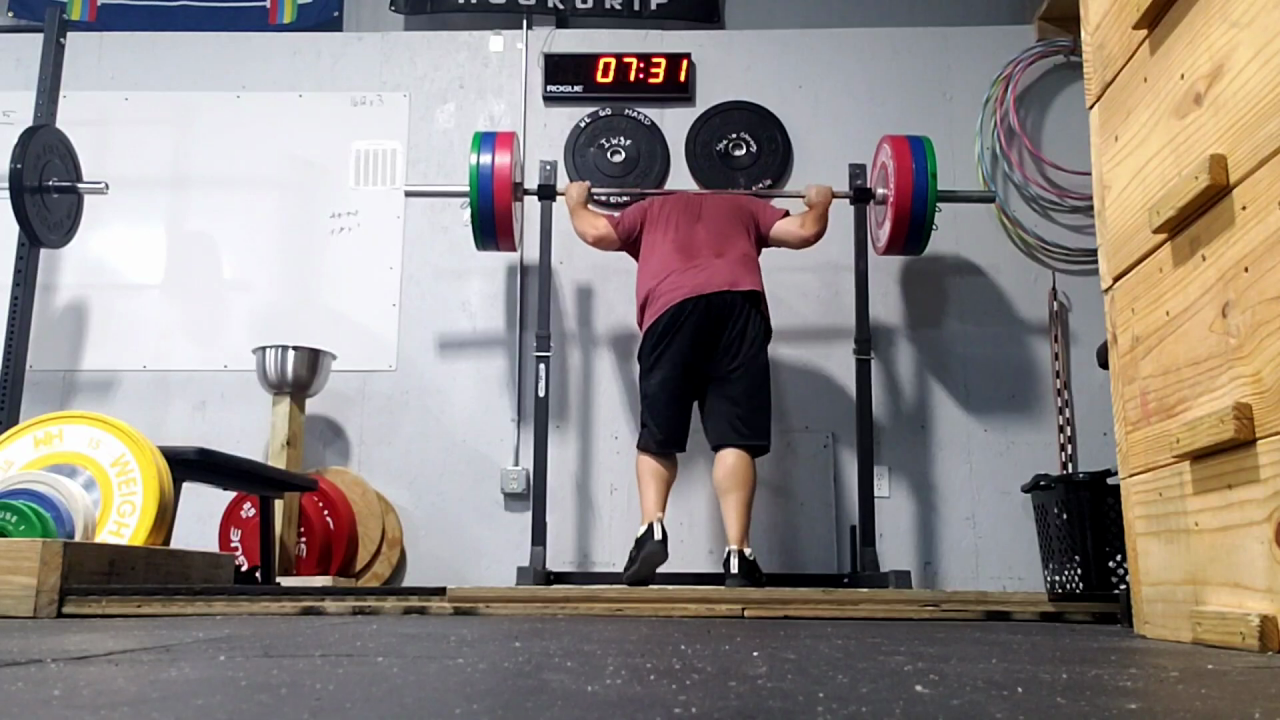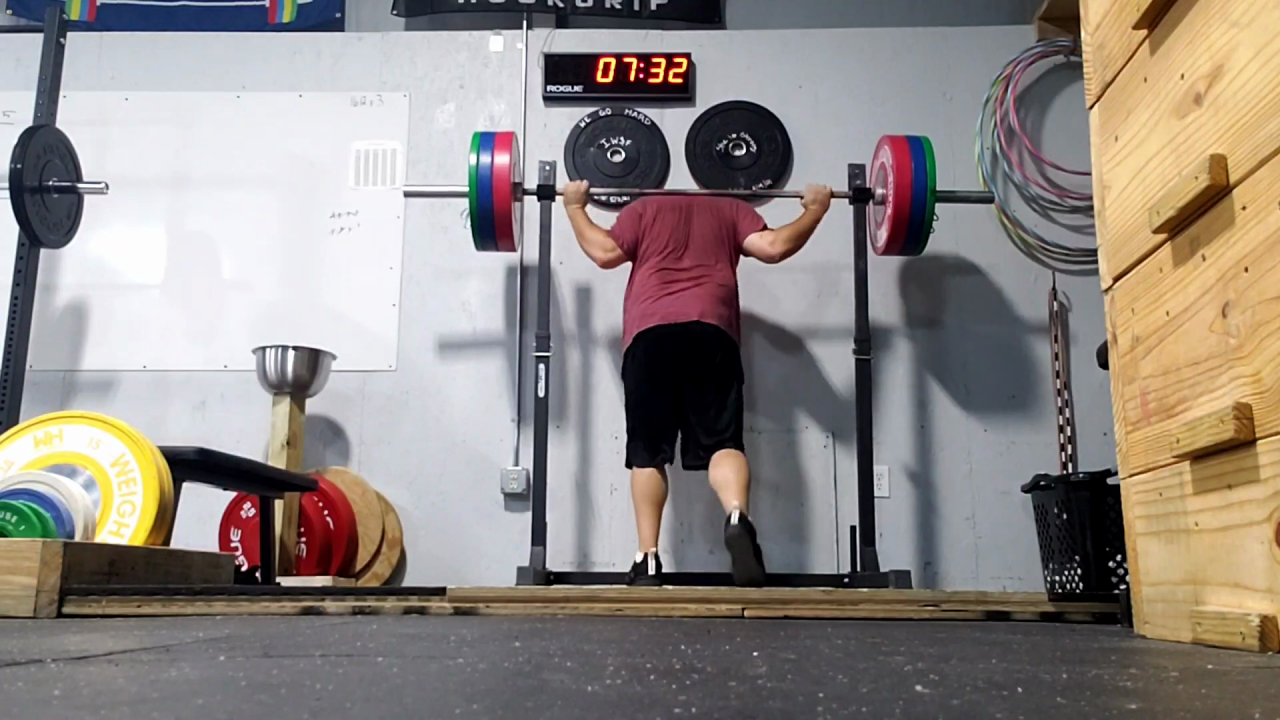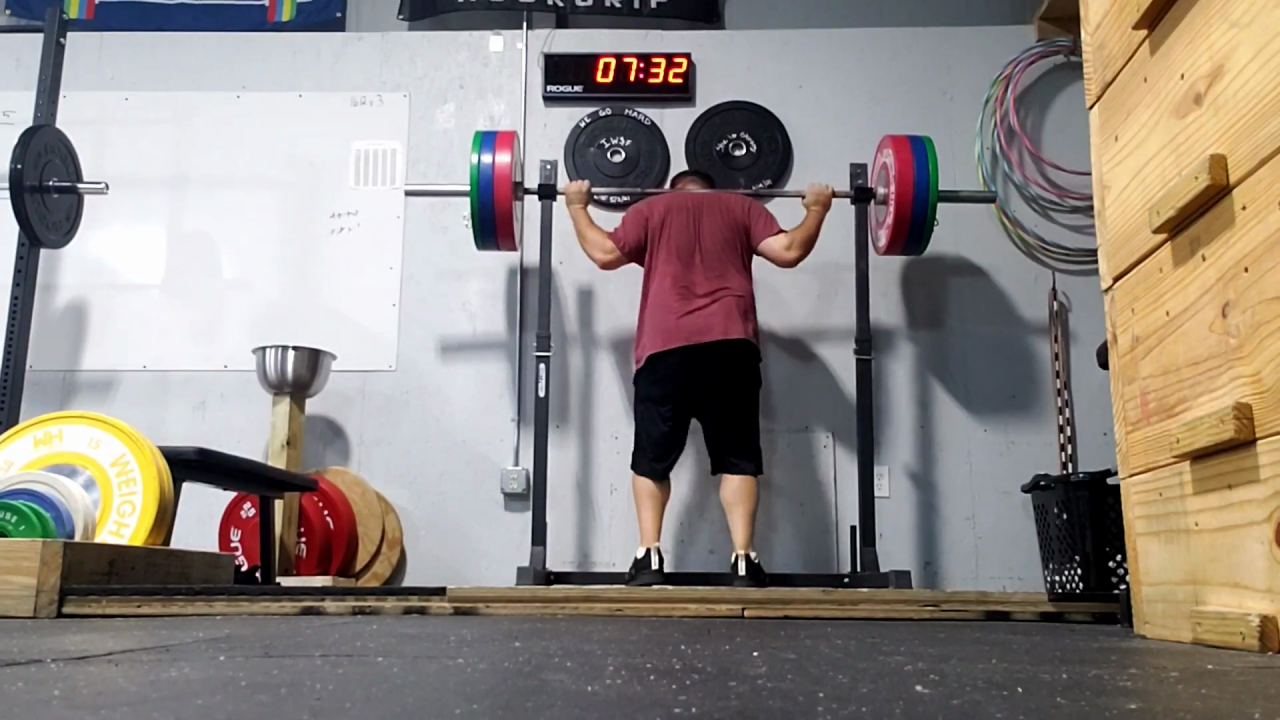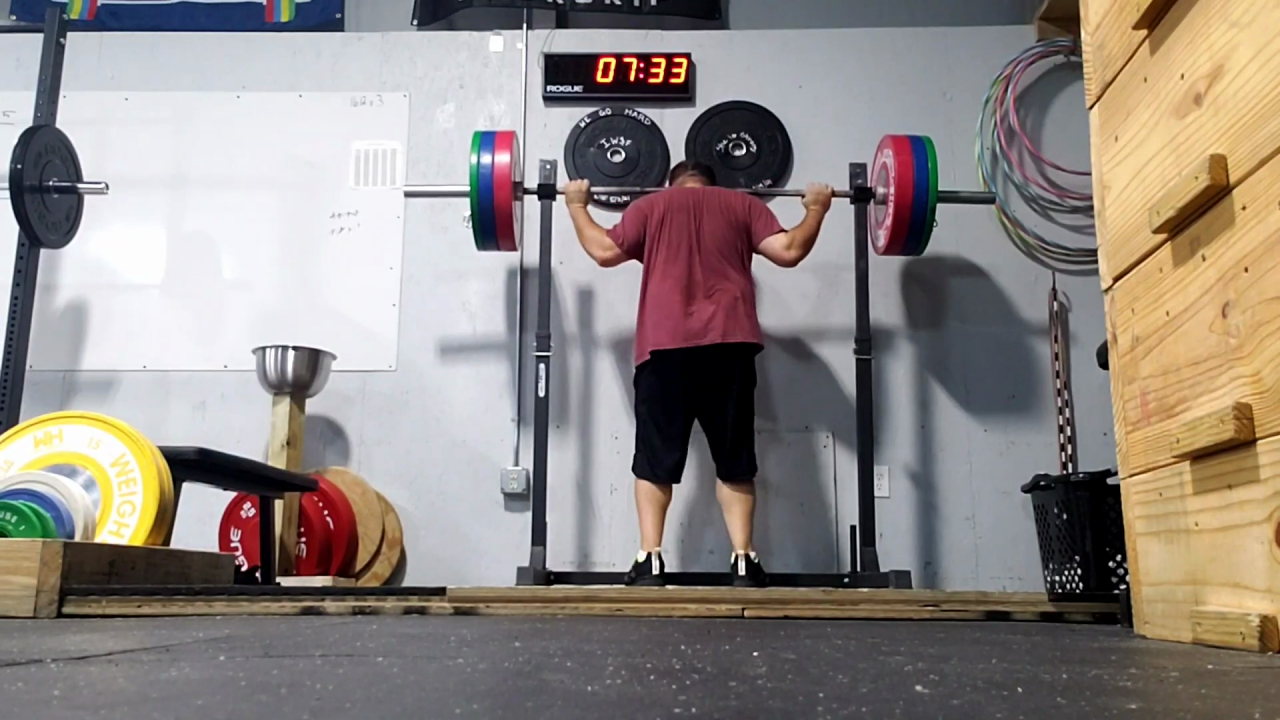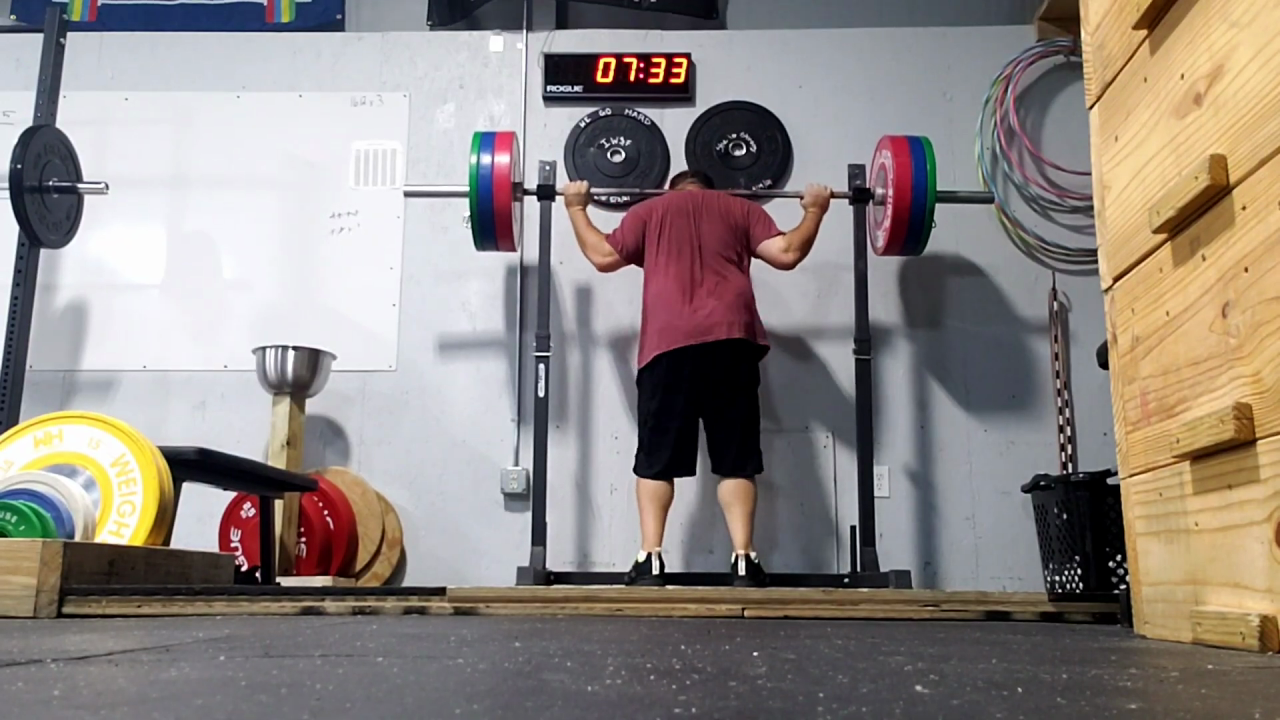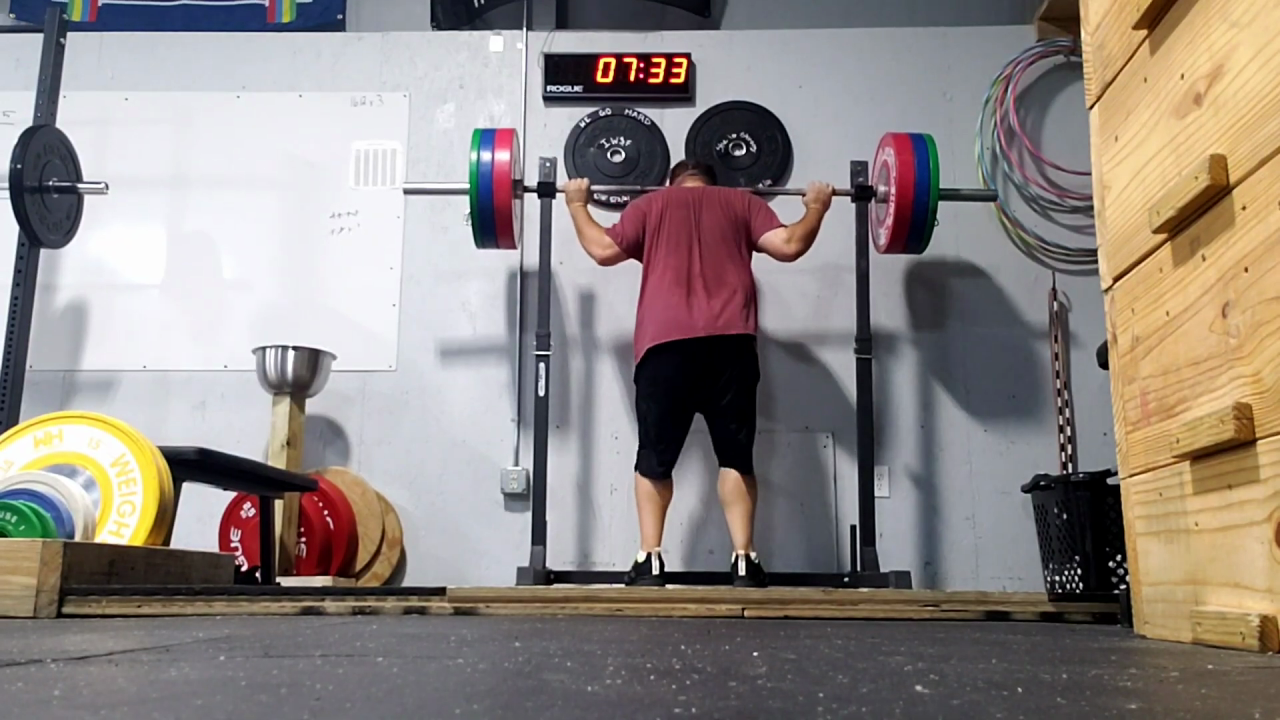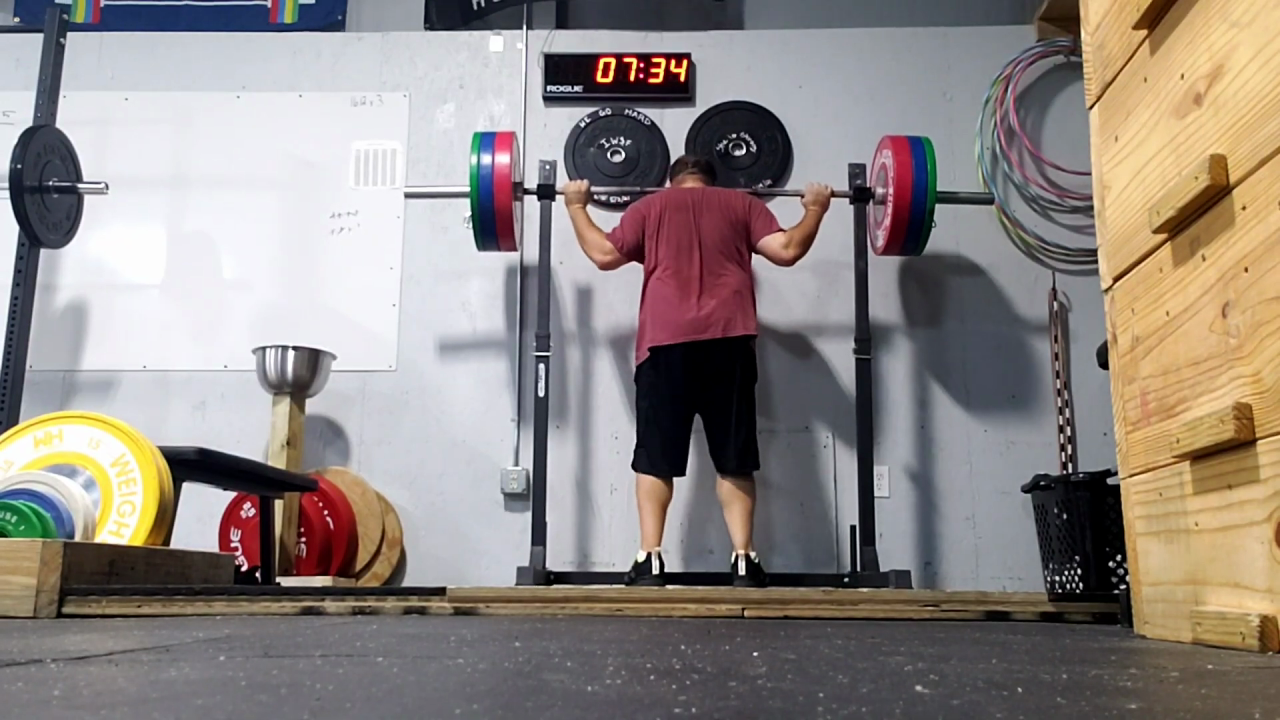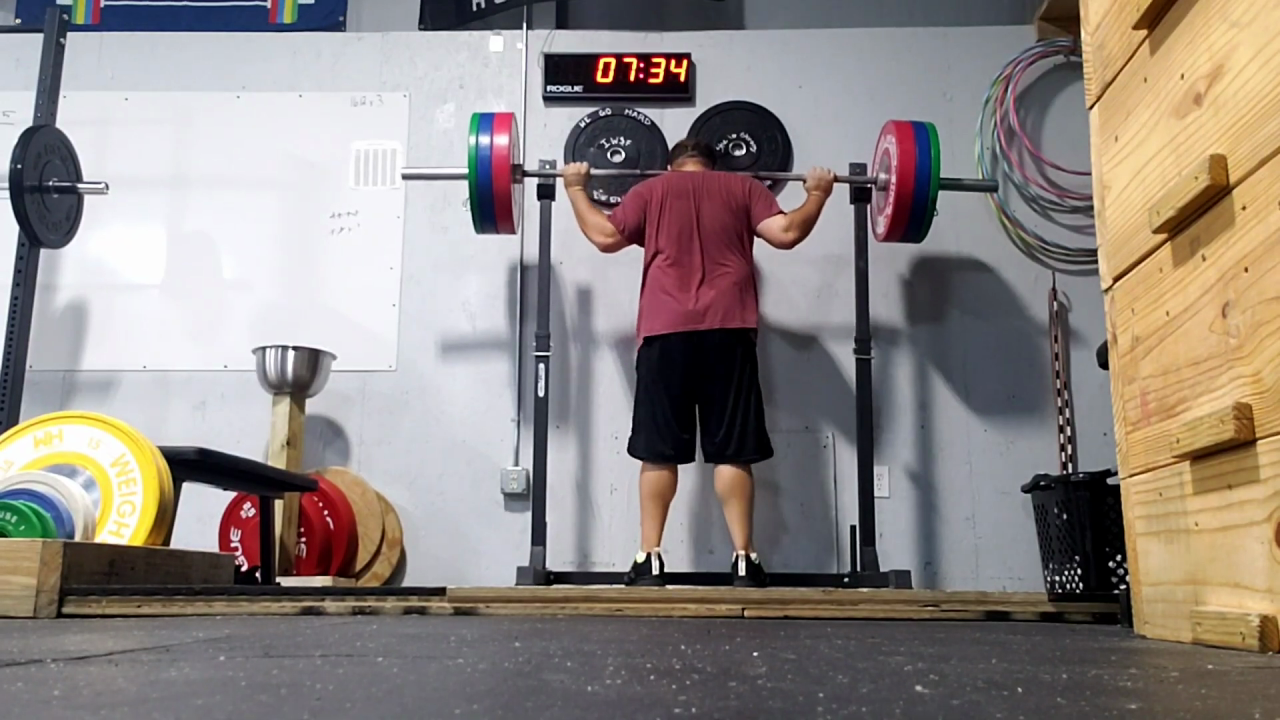
dt=0.4s
person 1, frame 1
left shoulder: (653, 209)
right shoulder: (745, 205)
left elbow: (594, 231)
right elbow: (805, 231)
left wrist: (576, 202)
right wrist: (819, 204)
left hip: (671, 307)
right hip: (737, 303)
left knee: (658, 437)
right knee: (736, 438)
left ankle: (652, 531)
right ankle: (737, 558)
person 1, frame 2
left shoulder: (642, 208)
right shoulder: (731, 209)
left elbow: (606, 253)
right elbow: (773, 247)
left wrist: (574, 207)
right wrist: (814, 209)
left hip: (650, 333)
right hip: (710, 329)
left knee: (647, 452)
right knee: (722, 443)
left ankle: (648, 561)
right ankle: (737, 520)
person 1, frame 3
left shoulder: (650, 208)
right shoulder: (742, 207)
left elbow: (605, 254)
right elbow: (789, 251)
left wrist: (577, 206)
right wrist: (817, 209)
left hip: (665, 346)
right hip: (729, 345)
left knee: (652, 460)
right knee: (738, 459)
left ankle: (649, 556)
right ankle: (744, 561)
person 1, frame 4
left shoulder: (650, 206)
right shoulder: (743, 205)
left elbow: (605, 251)
right elbow: (789, 251)
left wrist: (576, 205)
right wrist: (816, 209)
left hip: (665, 347)
right hip: (728, 345)
left knee: (654, 460)
right knee: (735, 462)
left ankle: (649, 561)
right ankle: (743, 562)
person 1, frame 5
left shoulder: (649, 210)
right shoulder: (741, 209)
left elbow: (603, 256)
right elbow: (787, 254)
left wrist: (576, 208)
right wrist: (814, 210)
left hip: (669, 344)
right hip: (732, 343)
left knee: (656, 460)
right knee: (736, 461)
left ankle: (650, 560)
right ankle: (744, 560)
person 1, frame 6
left shoulder: (650, 205)
right shoulder: (742, 203)
left elbow: (603, 250)
right elbow: (790, 245)
left wrist: (577, 205)
right wrist: (817, 207)
left hip: (665, 341)
right hip: (730, 339)
left knee: (654, 459)
right knee: (735, 457)
left ankle: (649, 560)
right ankle: (744, 560)
person 1, frame 7
left shoulder: (649, 207)
right shoulder: (743, 204)
left elbow: (604, 254)
right elbow: (787, 250)
left wrist: (576, 206)
right wrist: (816, 209)
left hip: (665, 341)
right hip: (728, 340)
left knee: (654, 457)
right knee: (734, 459)
left ankle: (649, 560)
right ankle: (744, 560)
person 1, frame 8
left shoulder: (651, 190)
right shoulder: (744, 188)
left elbow: (604, 236)
right elbow: (786, 233)
left wrist: (576, 188)
right wrist: (818, 193)
left hip: (665, 331)
right hip: (728, 330)
left knee: (658, 450)
right knee: (733, 452)
left ankle: (650, 559)
right ankle: (744, 560)
